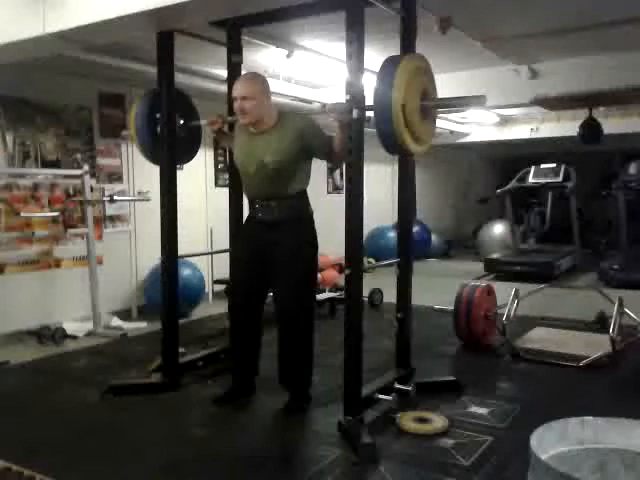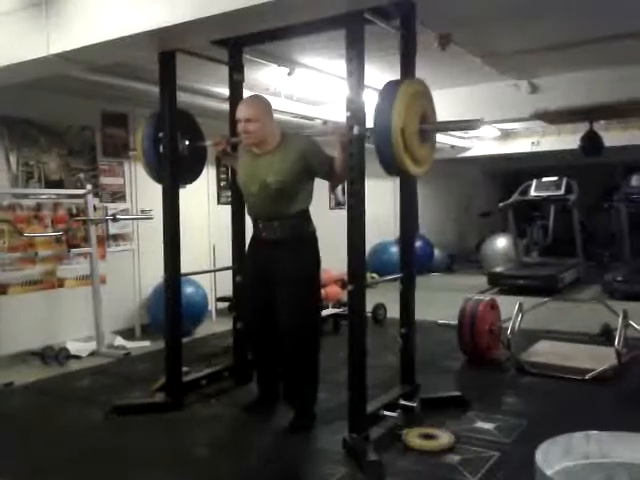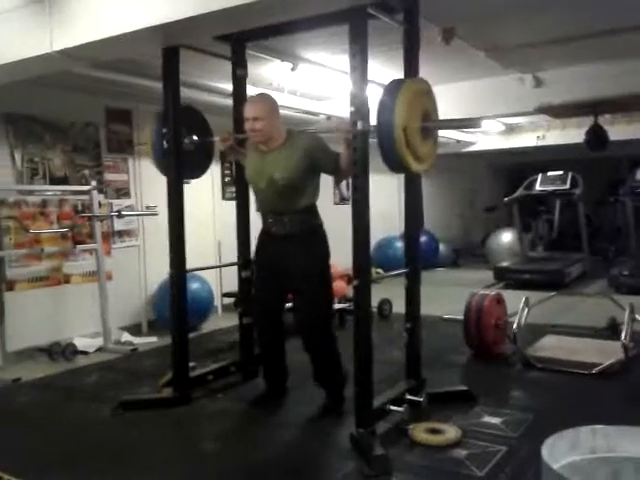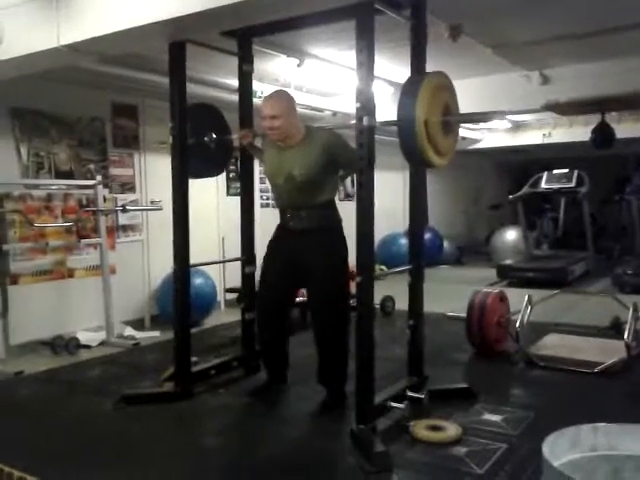
dt=0.4s
person 1, frame 1
left shoulder: (299, 127)
right shoulder: (240, 129)
left elbow: (336, 157)
left wrist: (343, 127)
right wrist: (219, 135)
left hip: (292, 225)
right hip: (255, 224)
left knee: (293, 312)
right knee: (242, 307)
left ankle: (298, 390)
right ankle: (242, 383)
person 1, frame 2
left shoulder: (301, 148)
right shoulder: (244, 150)
left elbow: (337, 176)
left wrist: (344, 148)
right wrist: (225, 155)
left hip: (295, 243)
right hip: (260, 243)
left knee: (297, 328)
right knee: (258, 324)
left ankle: (303, 406)
right ankle: (268, 392)
person 1, frame 3
left shoulder: (307, 145)
right shoulder: (253, 147)
left elbow: (342, 171)
left wrist: (348, 145)
right wrist: (232, 151)
left hip: (305, 237)
right hip: (270, 237)
left knee: (312, 319)
right knee: (264, 316)
left ankle: (334, 390)
right ankle: (275, 385)
person 1, frame 4
left shoulder: (325, 141)
right shoulder: (270, 144)
left elbow: (358, 166)
right wrist: (250, 147)
left hip: (322, 233)
right hip: (286, 232)
left knee: (327, 314)
right knee: (268, 306)
left ankle: (335, 388)
right ankle: (275, 375)
